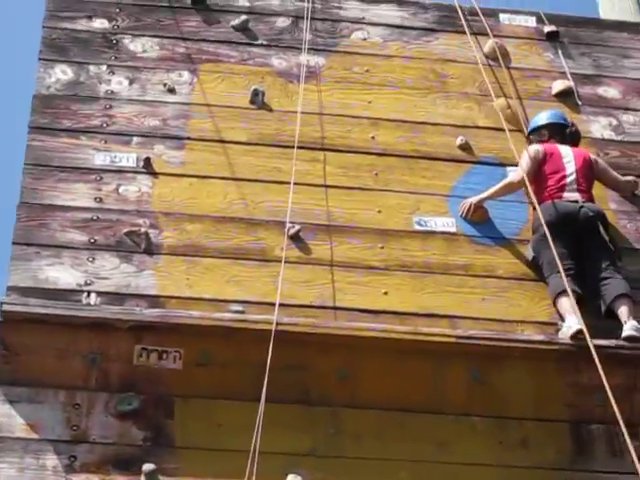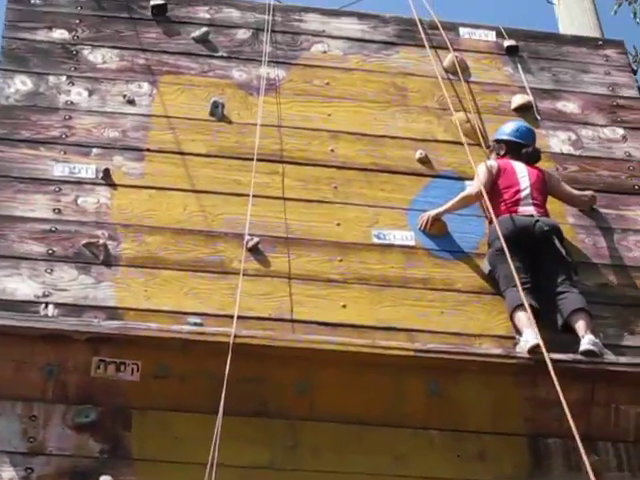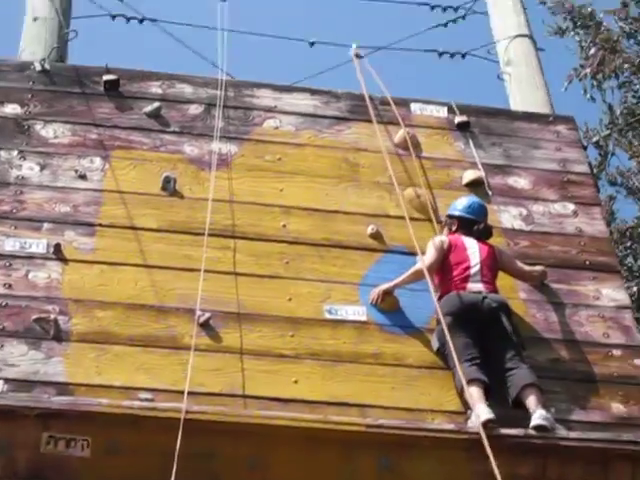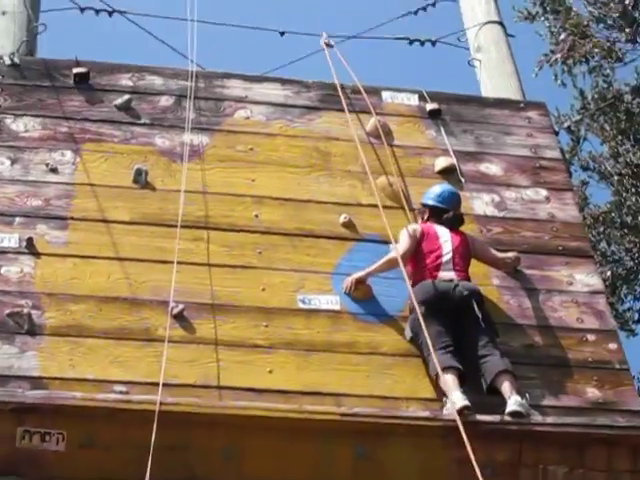
dt=0.2s
person 1, frame 1
left shoulder: (536, 151)
right shoulder: (587, 157)
left elbow: (518, 180)
left wrist: (481, 198)
left hip: (552, 213)
right hip: (590, 213)
left knee: (559, 271)
right knee: (607, 271)
left ankle: (571, 319)
person 1, frame 2
left shoulder: (491, 166)
right shoulder: (542, 174)
left elbow: (475, 193)
right elbow: (581, 200)
left wrist: (440, 211)
right wrist: (589, 197)
left hip: (508, 227)
right hip: (545, 227)
left knee: (515, 286)
right knee: (563, 285)
left ankle: (529, 334)
right ankle: (586, 335)
person 1, frame 3
left shoulder: (442, 241)
right shoulder: (493, 250)
left elbow: (426, 267)
right elbow: (532, 275)
left wrist: (391, 285)
right wrist: (540, 272)
left hip: (457, 304)
right hip: (494, 305)
left knee: (466, 361)
right knee: (512, 361)
left ankle: (480, 407)
right ankle: (537, 410)
person 1, frame 4
left shoulder: (414, 230)
right shoulder: (465, 238)
left elbow: (399, 256)
right elbow: (505, 262)
left wrist: (364, 274)
right wrist: (513, 258)
left hip: (428, 293)
right hip: (467, 293)
left knee: (439, 349)
right knee: (486, 348)
left ankle: (455, 396)
right ankle: (513, 396)
